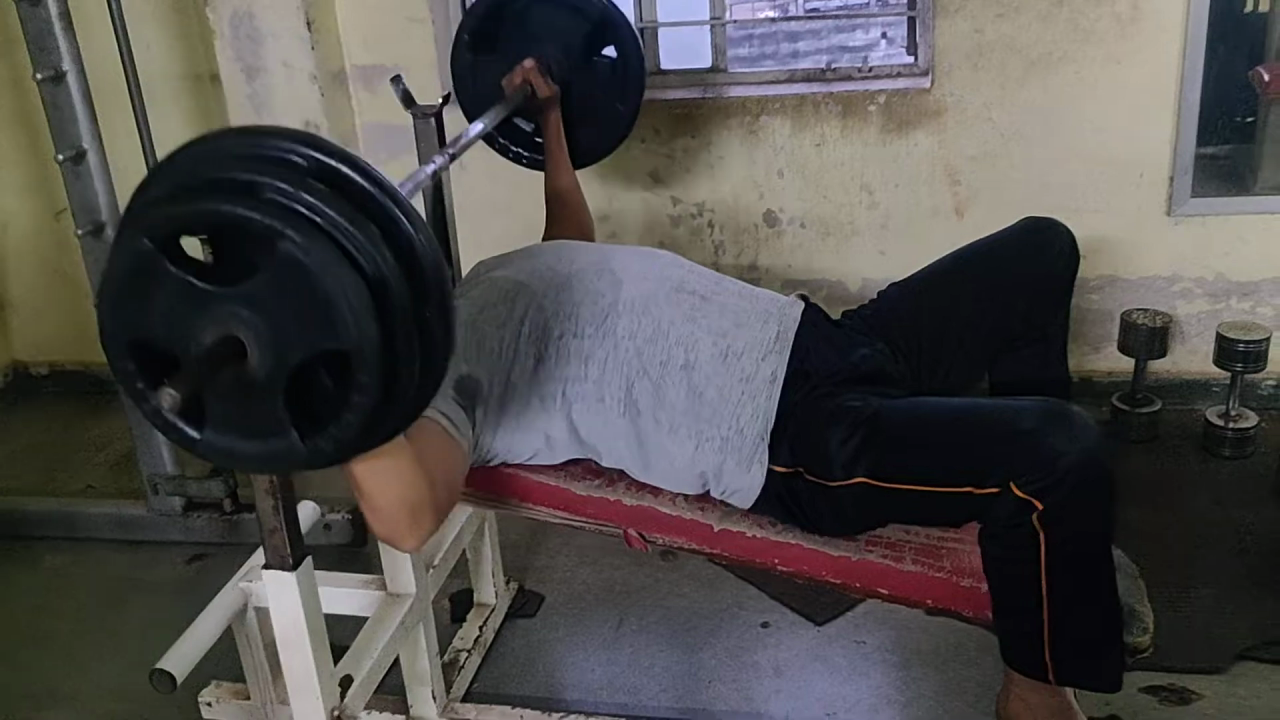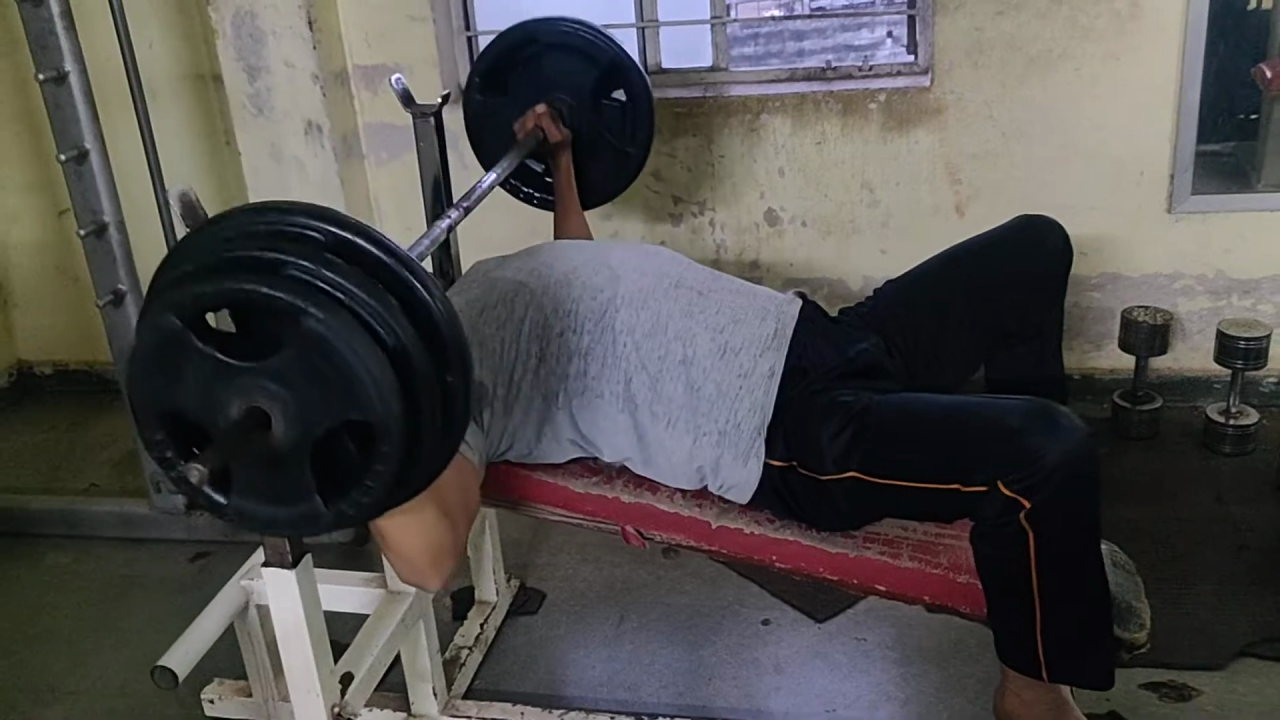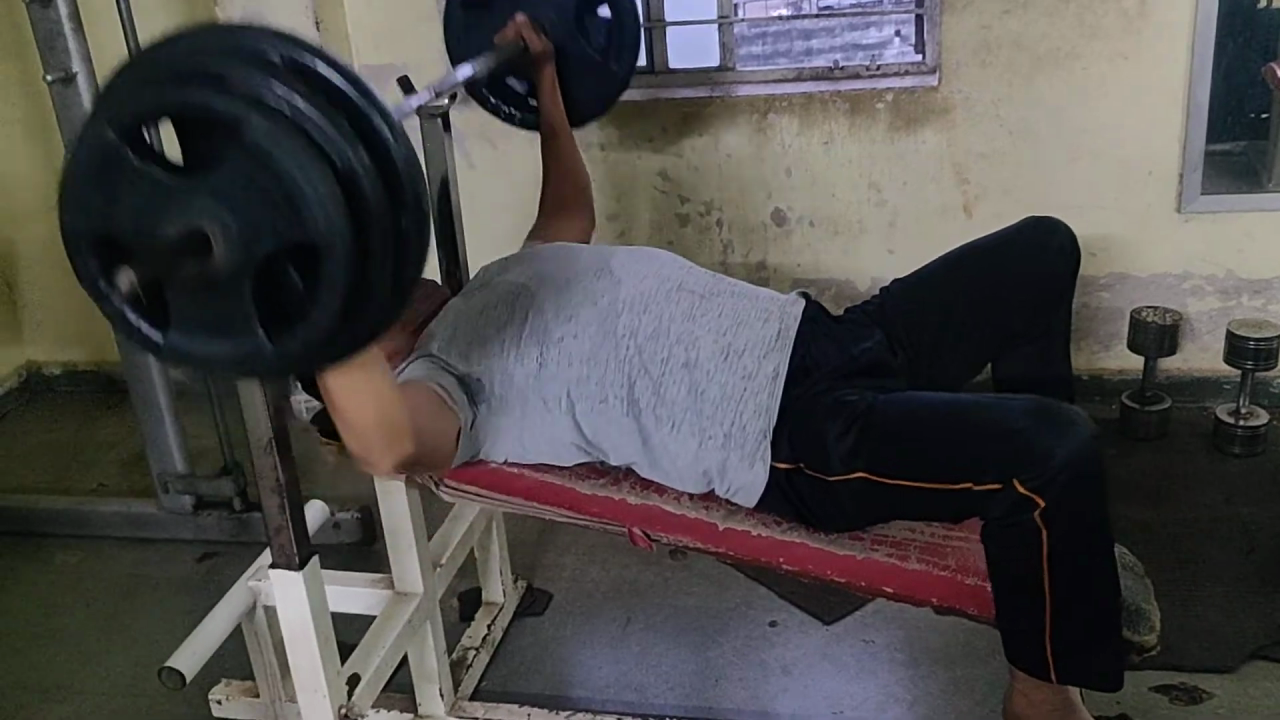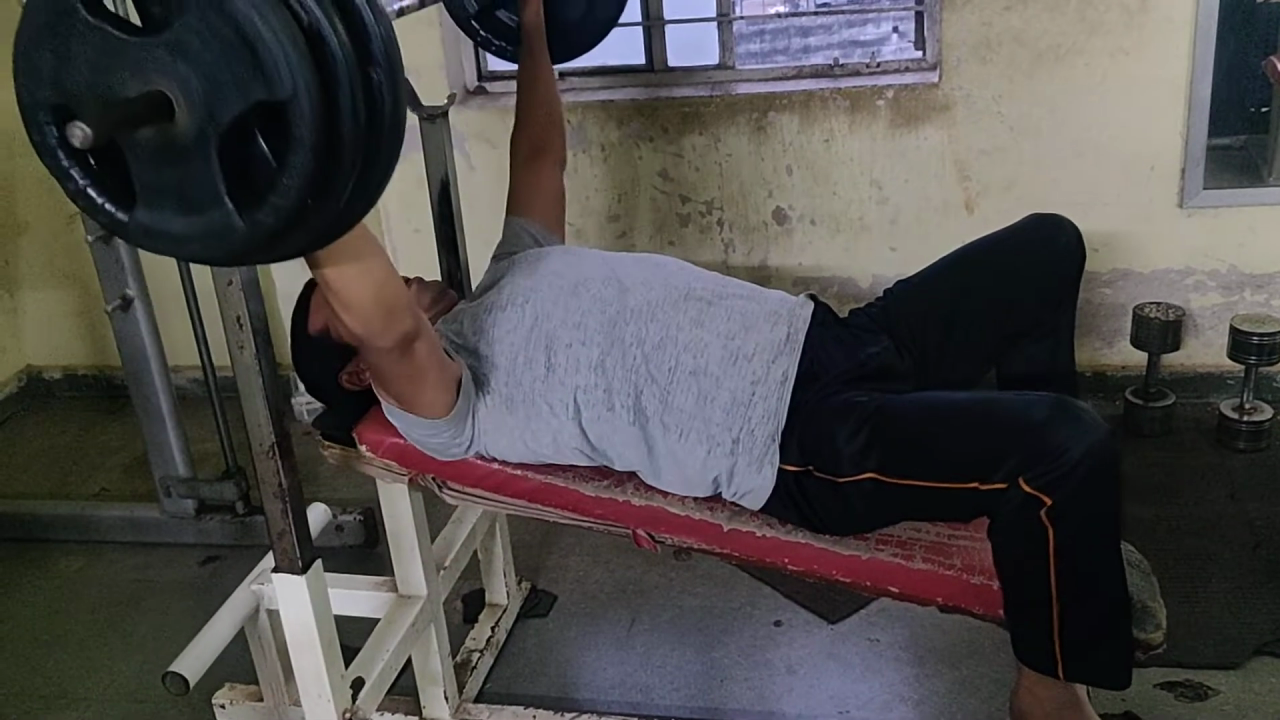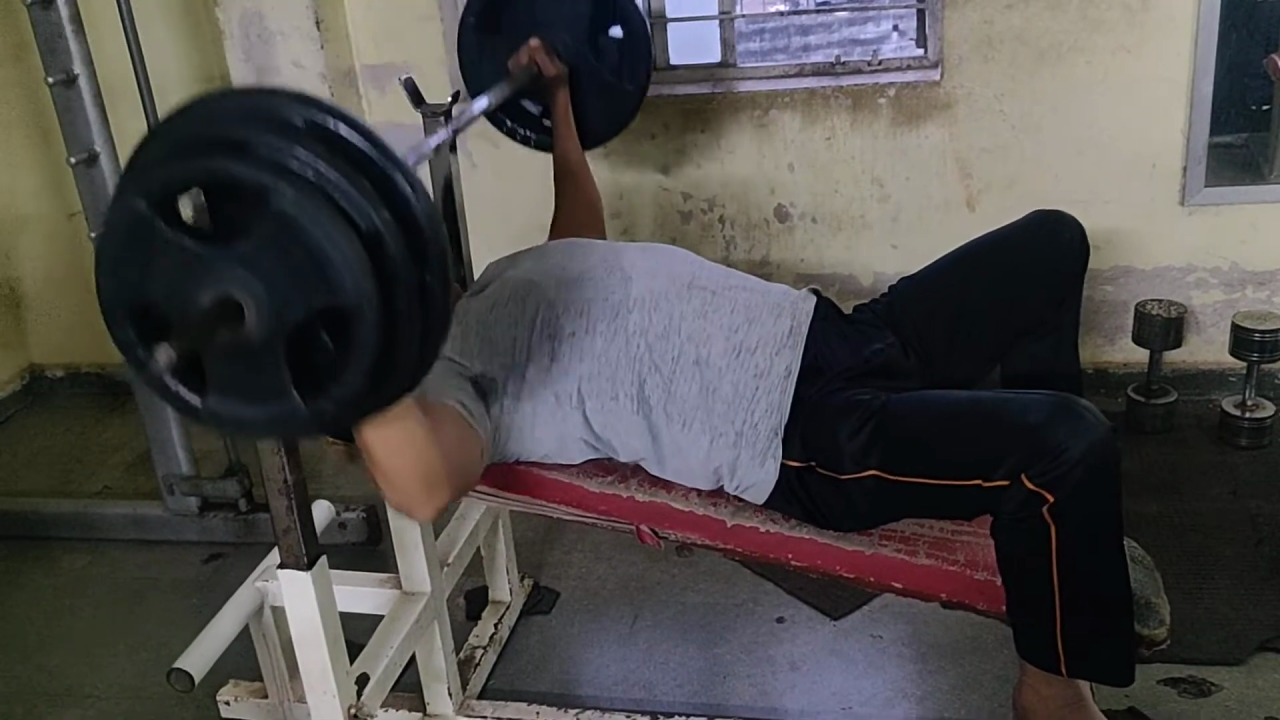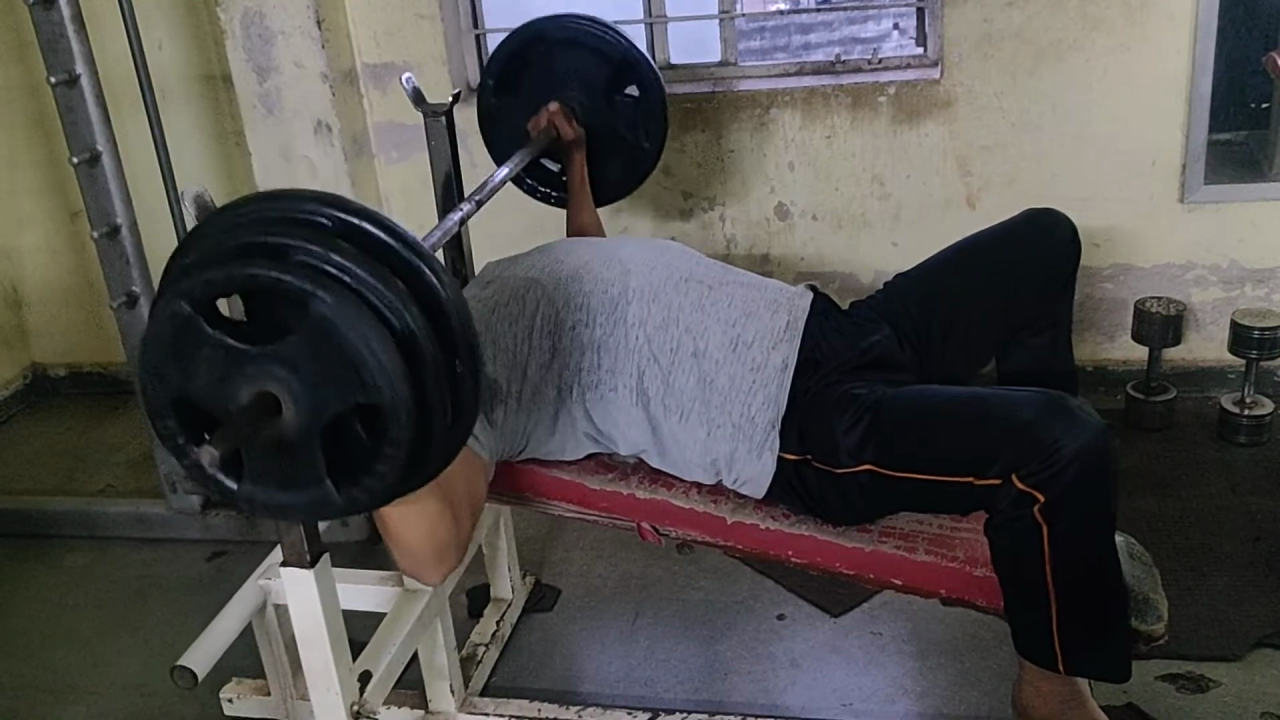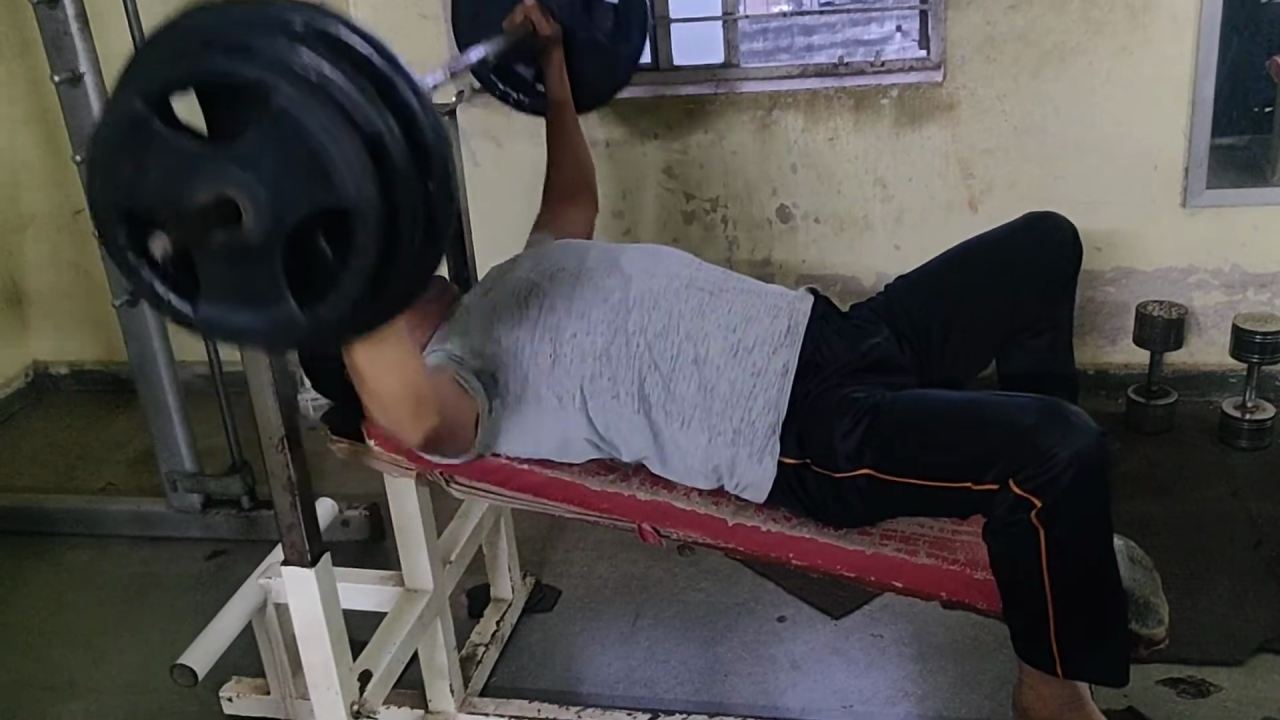
dt=0.5s
person 1, frame 1
left shoulder: (484, 286)
right shoulder: (431, 386)
left elbow: (574, 250)
right elbow: (409, 518)
left wrist: (549, 117)
left hip: (825, 348)
right hip: (798, 440)
left knee: (1040, 251)
right knee: (1064, 450)
left ankle: (1031, 524)
person 1, frame 2
left shoulder: (478, 288)
right elbow: (431, 558)
left wrist: (559, 158)
left hip: (815, 342)
right hip: (793, 434)
left knee: (1033, 249)
right knee: (1051, 450)
left ankle: (1042, 535)
person 1, frame 3
left shoulder: (501, 288)
right shoulder: (429, 386)
left elbow: (573, 216)
right elbow: (387, 444)
left wrist: (545, 81)
left hip: (823, 345)
right hip: (803, 437)
left knee: (1042, 248)
right knee: (1057, 446)
left ankle: (1037, 517)
person 1, frame 4
left shoulder: (506, 288)
right shoulder: (438, 399)
left elbow: (540, 162)
right elbow: (384, 319)
left hip: (828, 345)
right hip: (807, 442)
left knee: (1047, 245)
right knee: (1070, 444)
left ankle: (1049, 528)
person 1, frame 5
left shoulder: (489, 293)
right shoulder: (443, 378)
left elbow: (583, 238)
right elbow: (424, 489)
left wrist: (557, 98)
left hip: (833, 340)
right hip: (810, 432)
left knee: (1051, 243)
right knee: (1075, 442)
left ankle: (1055, 517)
person 1, frame 6
left shoulder: (489, 294)
right elbow: (433, 550)
left wrist: (573, 155)
left hip: (827, 333)
right hip: (804, 426)
left knee: (1043, 242)
right knee: (1068, 444)
left ankle: (1053, 525)
person 1, frame 7
left shoulder: (514, 286)
right shoulder: (454, 378)
left elbow: (576, 203)
right elbow: (412, 419)
left hip: (831, 340)
right hip: (811, 431)
left knee: (1044, 243)
right knee: (1063, 448)
left ankle: (1055, 525)
